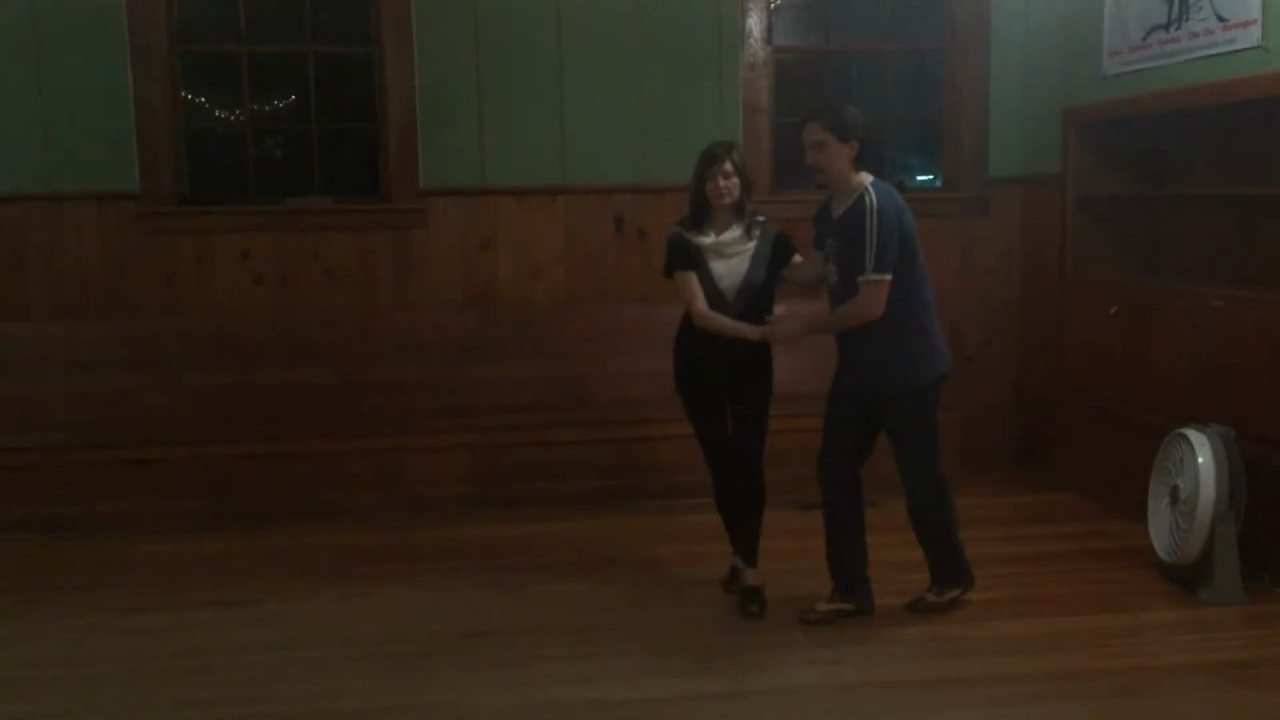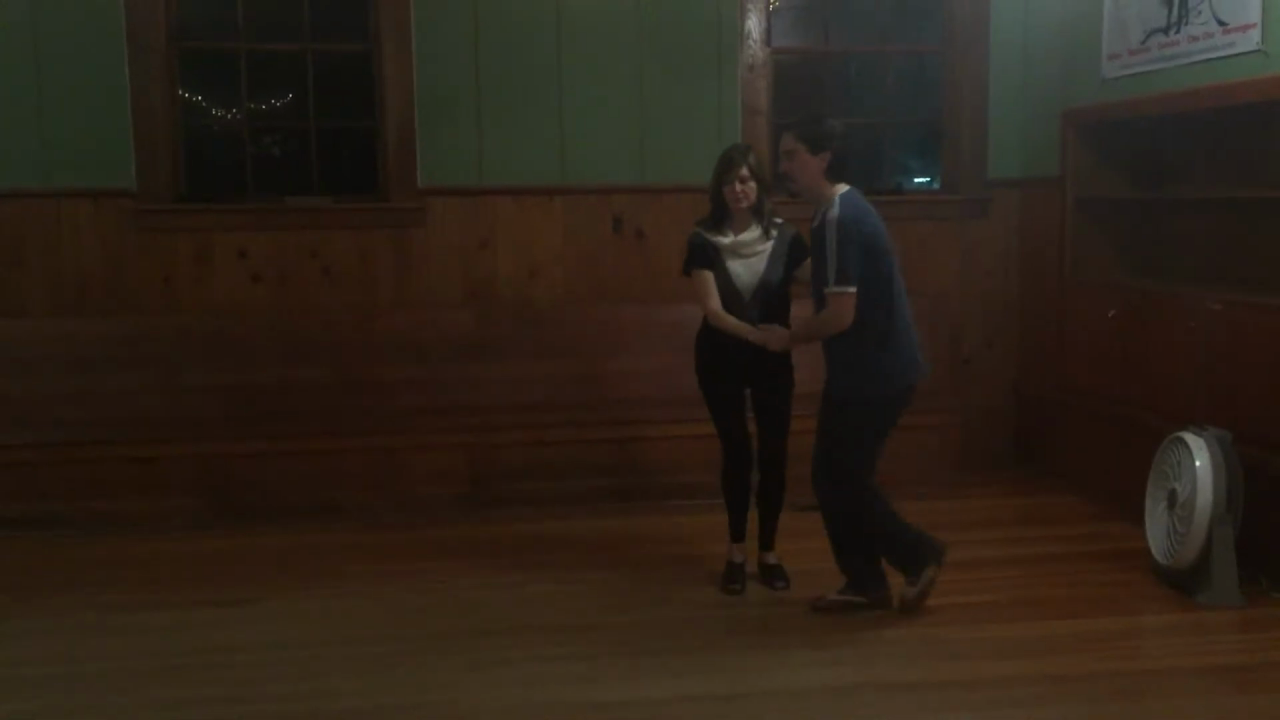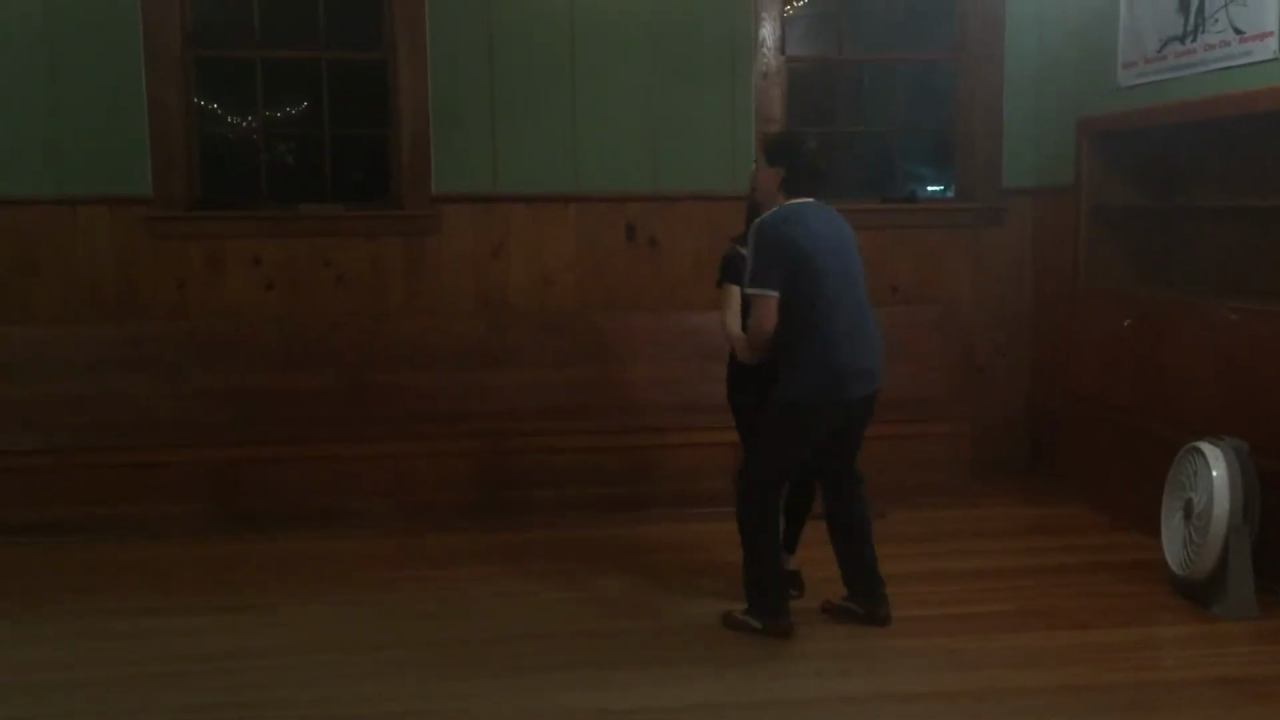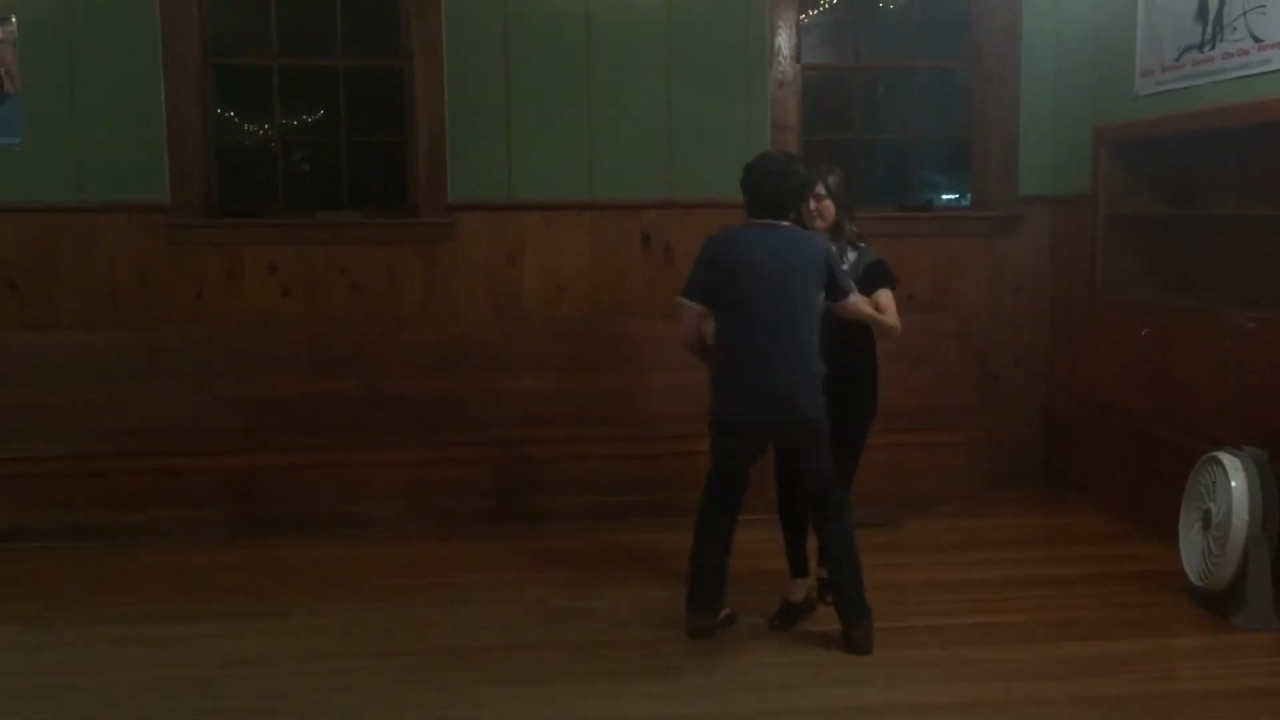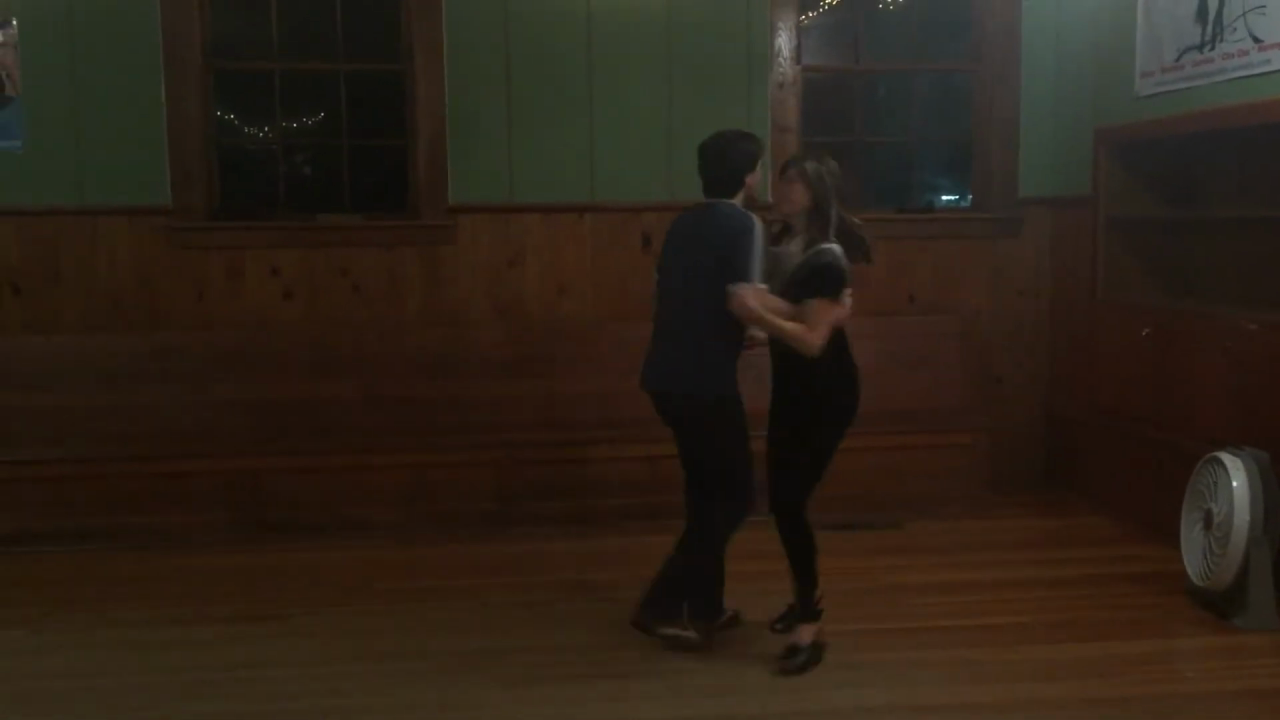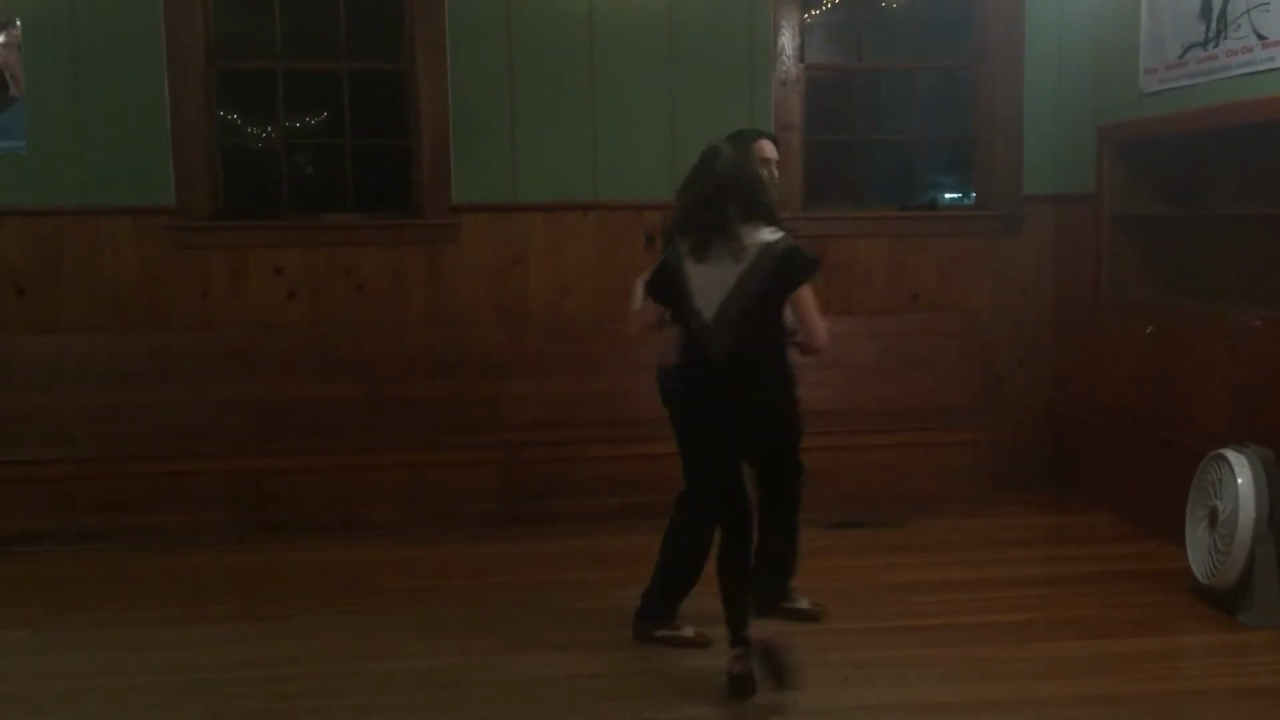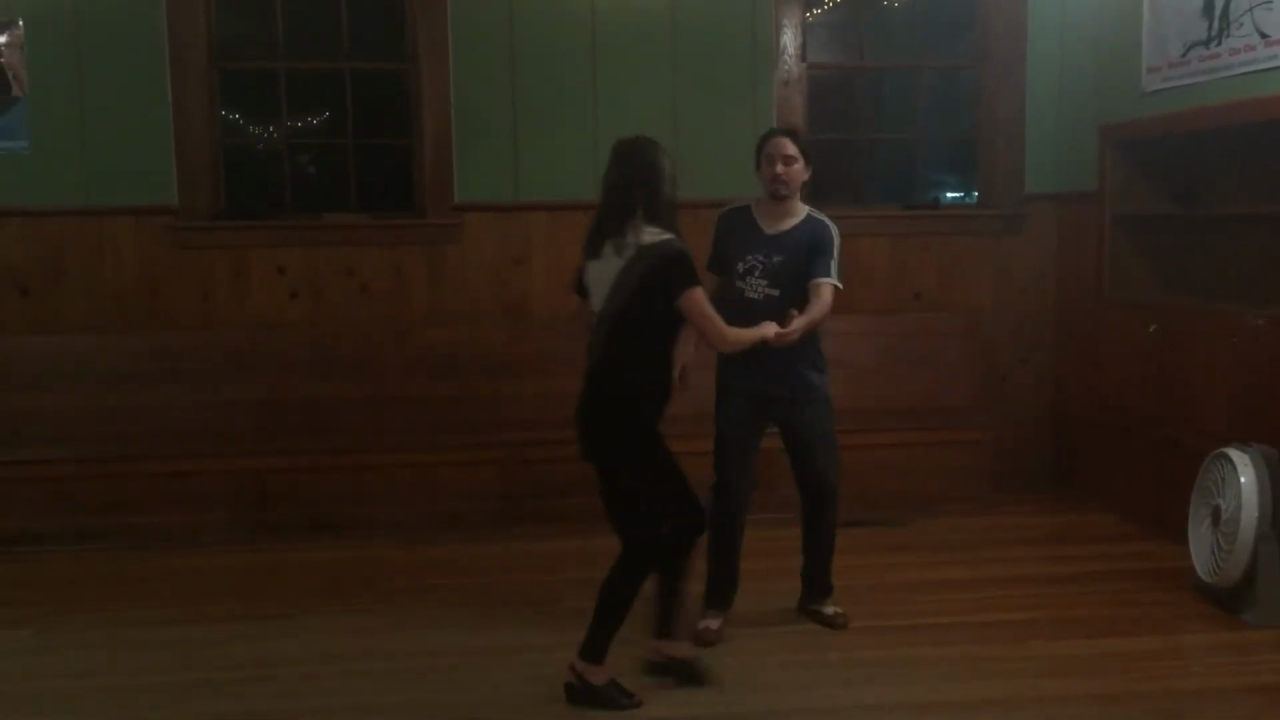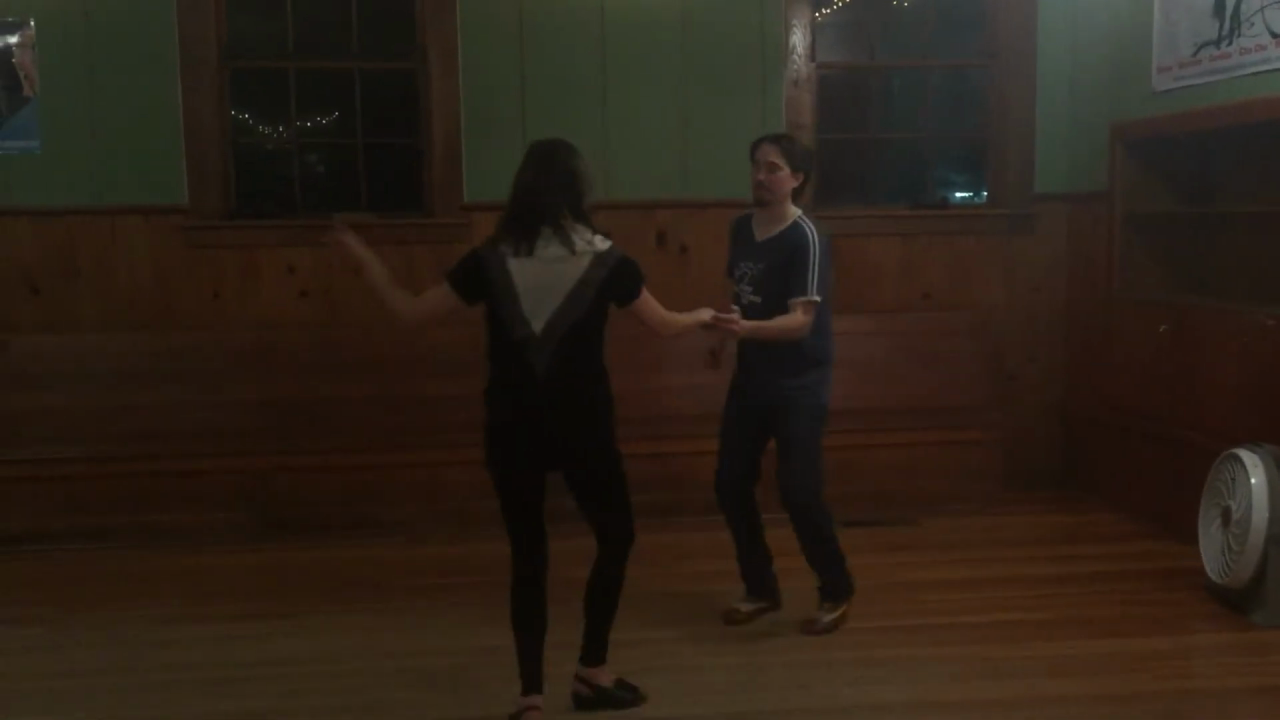
dt=0.4s
person 1, frame 1
left shoulder: (877, 207)
right shoulder: (829, 210)
left elbow: (870, 304)
left wrist: (804, 326)
left hip: (908, 367)
right hip: (859, 367)
left knee: (920, 476)
right knee: (835, 468)
left ankle: (953, 576)
right ankle: (851, 590)
person 1, frame 2
left shoulder: (838, 219)
right shoulder: (838, 211)
left elbow: (840, 315)
left wrist: (789, 336)
left hip: (876, 372)
right hip: (868, 367)
left knee: (843, 482)
right knee: (835, 477)
left ankle: (920, 554)
right ankle: (865, 583)
person 1, frame 3
left shoulder: (772, 228)
right shoulder: (835, 222)
left elbow: (765, 322)
left wrist: (752, 349)
left hip: (810, 384)
right hip: (862, 378)
left knee: (758, 487)
right knee: (841, 480)
left ankle: (768, 609)
right ankle: (869, 596)
person 1, frame 4
left shoulder: (719, 247)
right shoulder: (817, 249)
left elbow: (691, 332)
right elbow: (852, 307)
right wrist: (874, 305)
left hip: (739, 403)
right hip: (802, 402)
left knee: (720, 497)
right knee: (827, 504)
left ankle: (703, 607)
right ankle: (858, 622)
person 1, frame 5
left shoulder: (686, 222)
right shoulder: (742, 226)
left hip: (665, 375)
right hip: (698, 382)
left knee: (707, 490)
right knee: (732, 492)
left ankle: (704, 608)
right ankle: (662, 610)
person 1, frame 6
left shoulder: (763, 233)
left elbow: (779, 302)
right elbow: (650, 287)
right wrist: (665, 336)
left knee: (783, 472)
left ankle: (773, 587)
right ankle: (656, 614)
person 1, frame 7
left shoulder: (820, 231)
right shoulder: (730, 223)
left elbow: (824, 299)
right elbow: (717, 292)
left wrist: (800, 326)
right wrist: (690, 343)
left hip: (802, 381)
right hip: (740, 379)
left knee: (821, 486)
right knee: (731, 488)
left ankle: (817, 594)
right ankle: (717, 602)
person 1, frame 8
left shoulder: (805, 237)
right shoulder: (740, 228)
left elbow: (801, 321)
left wrist: (747, 329)
right wrist: (727, 335)
left hip: (800, 384)
right hip: (750, 378)
left knee: (798, 490)
right knee: (730, 486)
left ankle: (836, 591)
right ankle: (762, 589)
person 2, frame 1
left shoulder: (767, 237)
right shoulder: (684, 242)
right elbow: (699, 313)
right wrist: (753, 331)
left hip: (751, 364)
right hip: (700, 364)
left knee: (748, 463)
right knee: (719, 461)
left ankle: (749, 571)
right ankle: (737, 557)
person 2, frame 2
left shoulder: (784, 238)
right shoulder: (704, 242)
right elbow: (712, 310)
right wrist: (756, 334)
left hip: (773, 360)
right hip: (720, 359)
left knee: (774, 452)
right knee: (736, 450)
left ankle: (768, 551)
right ankle: (736, 549)
person 2, frame 3
right shoulder: (738, 257)
right elbow: (730, 321)
right wrist: (744, 346)
right hip: (752, 374)
left ankle: (788, 555)
right ankle: (774, 555)
person 2, frame 4
left shoulder: (865, 262)
left elbow: (893, 325)
left hip: (851, 385)
left knee: (837, 481)
right knee: (789, 478)
left ankle: (828, 567)
right ankle: (799, 586)
person 2, frame 5
left shoulder: (823, 261)
right shoulder: (790, 249)
left elbow: (812, 341)
left wrist: (759, 311)
right wrist: (765, 319)
left hip: (825, 394)
right hip: (794, 391)
left knee: (788, 499)
right knee: (785, 492)
left ankle: (809, 629)
right ankle: (806, 598)
person 2, frame 6
left shoulder: (680, 254)
right shoulder: (780, 252)
left elbow: (642, 326)
right elbow: (816, 340)
left wrist: (666, 306)
right wrist: (804, 339)
left hip: (702, 406)
right hip: (766, 404)
left knee: (730, 523)
right knee: (780, 513)
left ankle: (741, 652)
person 2, frame 7
left shoulder: (598, 251)
right shoulder: (665, 254)
left elbow: (582, 302)
right elbow: (720, 338)
right wrist: (767, 330)
left hip: (606, 410)
right hip: (623, 417)
left knee: (685, 519)
right knee: (641, 540)
left ankle: (668, 644)
right ankle: (588, 670)
person 2, frame 8
left shoulder: (492, 259)
right shoulder: (605, 258)
left elbow: (412, 310)
right elbow: (664, 324)
left wrist: (365, 258)
right wrist: (705, 316)
left hip: (513, 426)
right hip: (583, 423)
left knee: (528, 554)
right knee: (617, 539)
right ankle: (594, 672)
